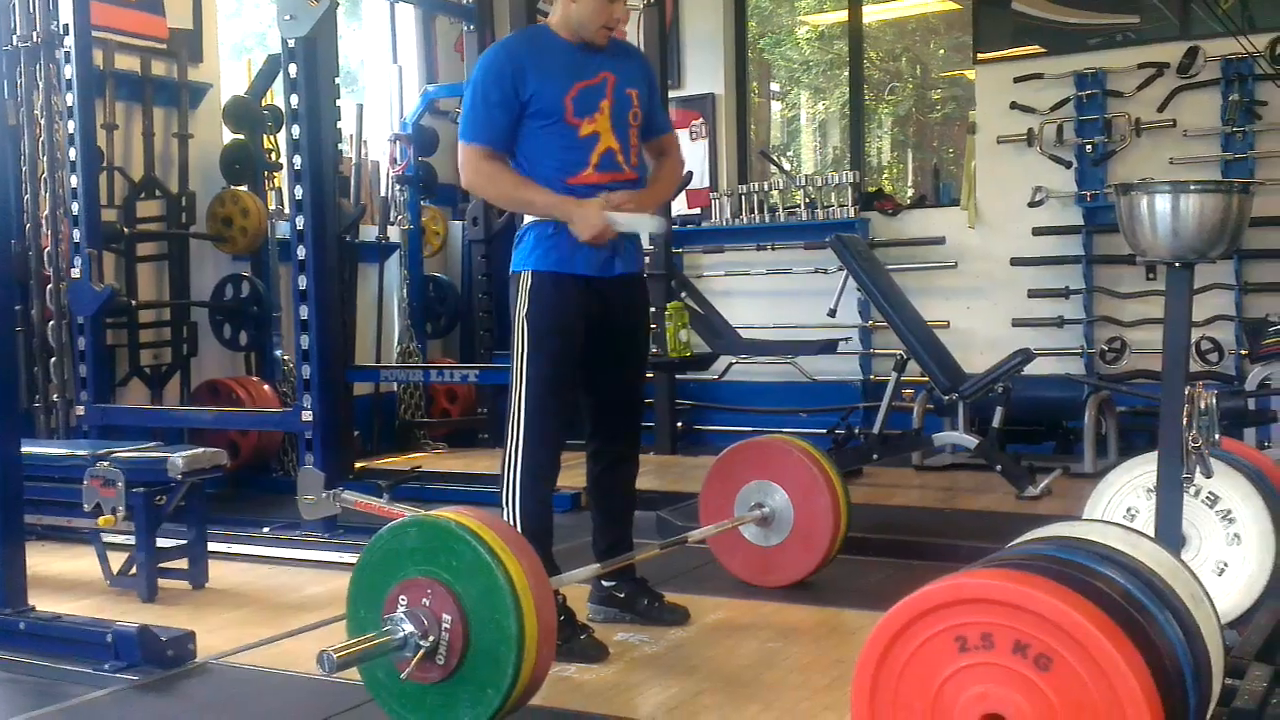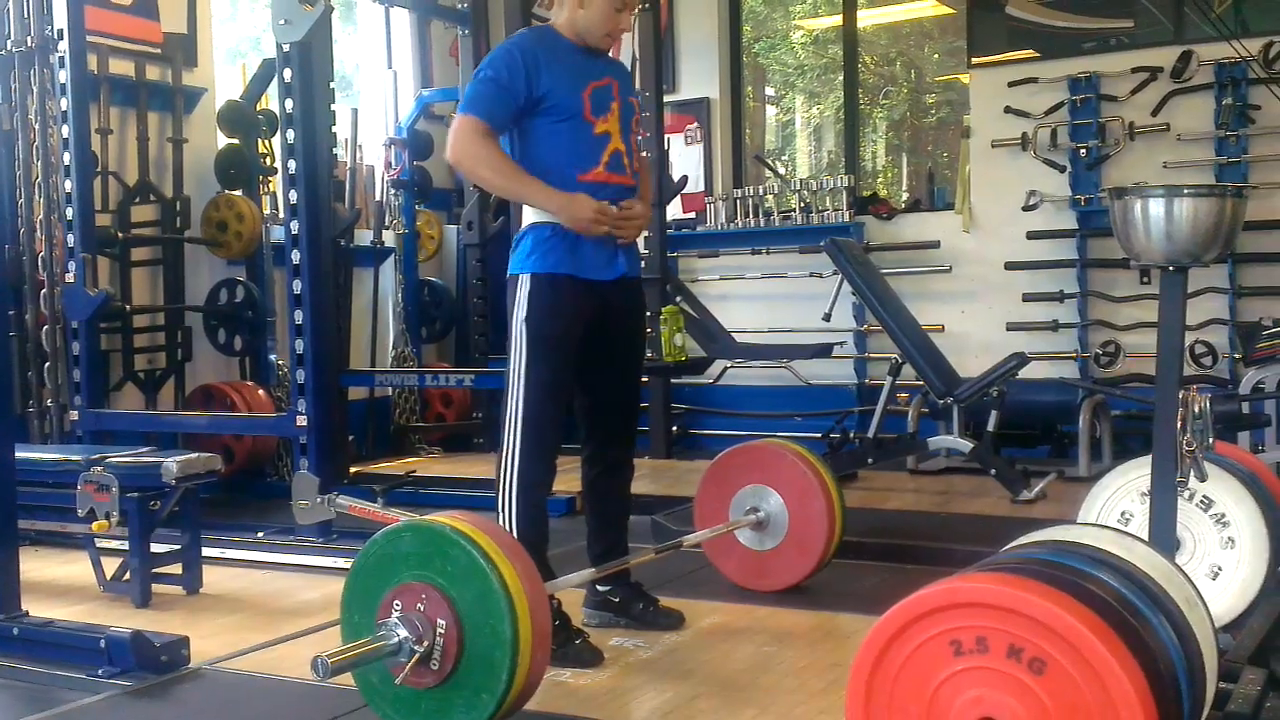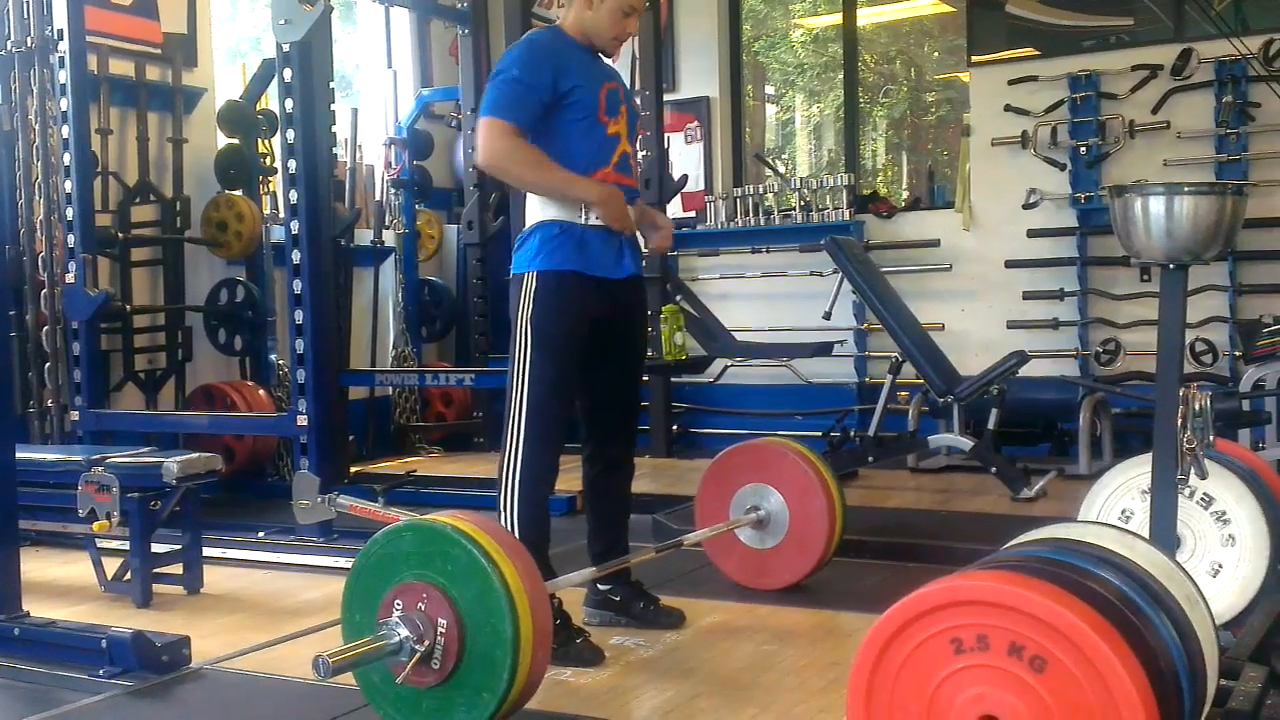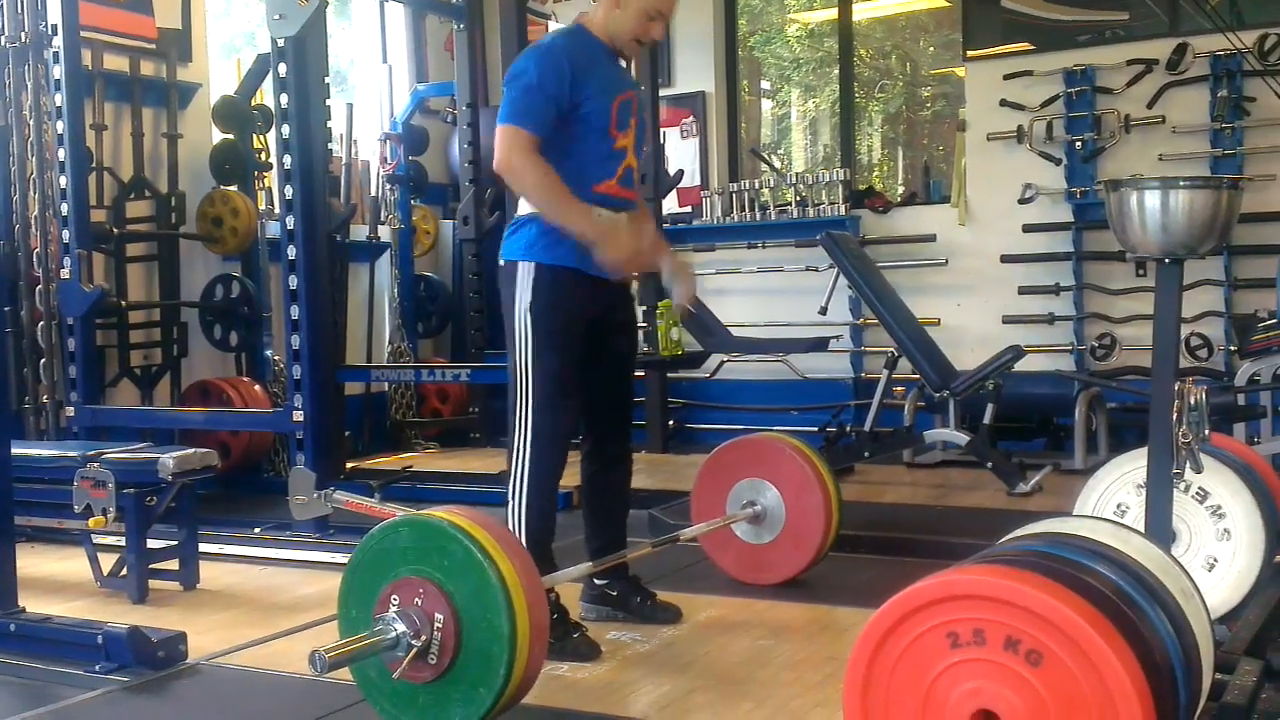
dt=0.3s
person 1, frame 1
left shoulder: (633, 65)
right shoulder: (511, 61)
left elbow: (668, 155)
right elbow: (475, 166)
left wrist: (643, 201)
right wrist: (570, 209)
left hip: (622, 268)
right hip: (552, 269)
left knee: (619, 429)
right knee: (538, 435)
left ankle: (614, 581)
person 1, frame 2
left shoulder: (618, 75)
right shoulder: (525, 57)
left elbow: (636, 165)
right elbow: (464, 146)
left wrist: (642, 208)
right wrist: (560, 204)
left hip: (619, 272)
right hip: (551, 270)
left knee: (614, 435)
right knee: (534, 439)
left ankle: (609, 586)
person 1, frame 3
left shoulder: (609, 77)
right shoulder: (539, 56)
right elbow: (494, 148)
left wrist: (645, 215)
right wrist: (592, 195)
left hip: (620, 270)
right hip: (555, 267)
left knee: (614, 435)
right knee: (538, 438)
left ankle: (610, 585)
person 1, frame 4
left shoulder: (621, 80)
right shoulder: (553, 59)
right elbow: (511, 157)
left wrist: (657, 251)
right wrist: (598, 236)
left hip: (603, 274)
right hip: (548, 265)
left knee: (611, 430)
right knee: (545, 428)
left ankle: (608, 581)
